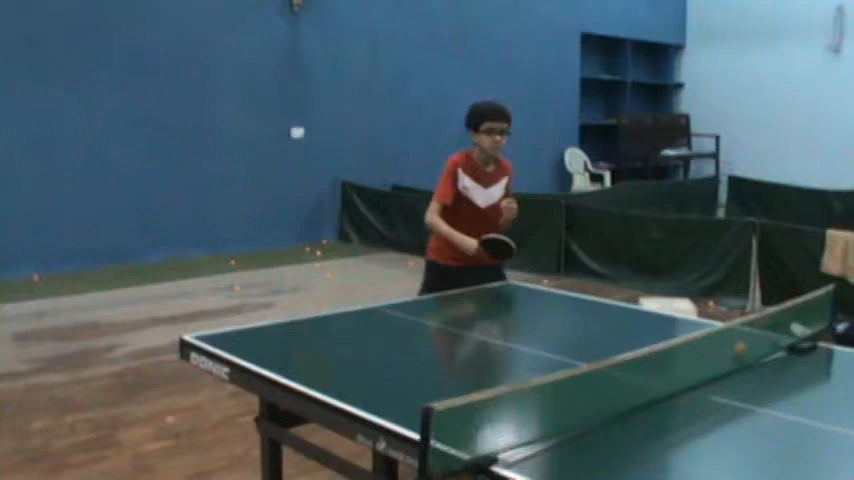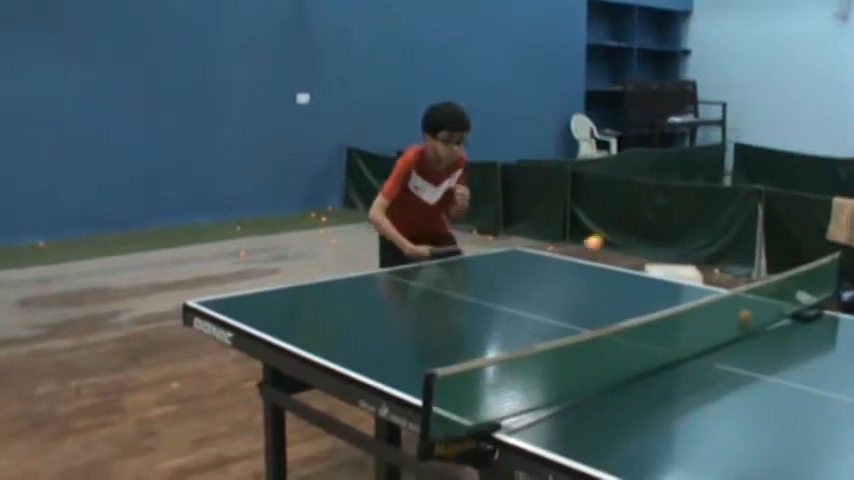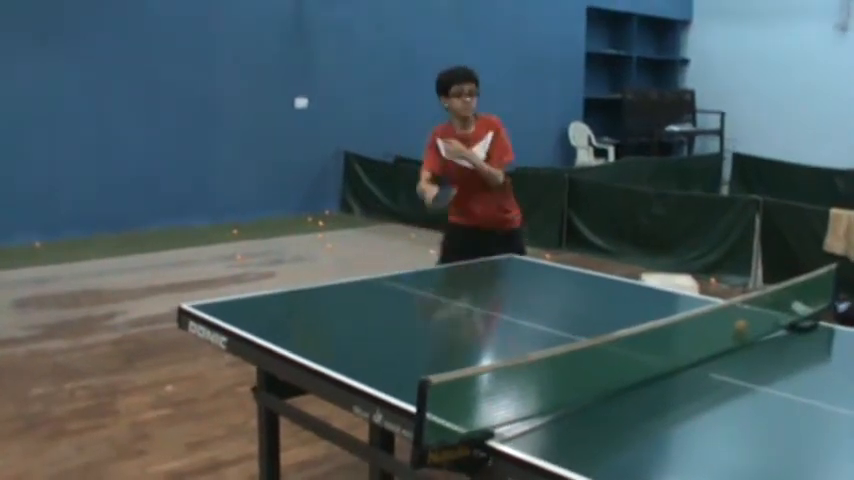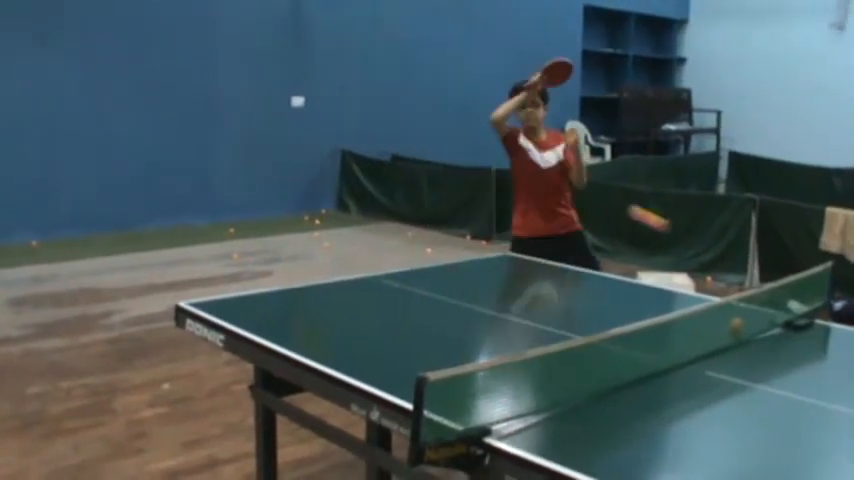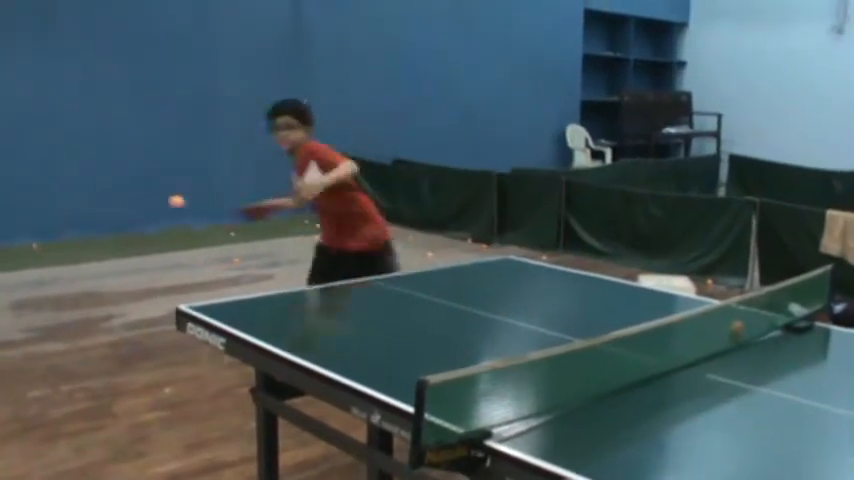
dt=0.7s
person 1, frame 1
left shoulder: (505, 170)
right shoulder: (457, 165)
left elbow: (500, 226)
right elbow: (431, 217)
left wrist: (508, 217)
right wrist: (461, 241)
left hip: (486, 262)
right hip: (445, 262)
person 1, frame 2
left shoulder: (459, 162)
right shoulder: (411, 161)
left elbow: (453, 211)
right elbow: (375, 213)
left wrist: (461, 205)
right wrist: (408, 247)
left hip: (437, 234)
right hip: (398, 237)
person 1, frame 3
left shoulder: (493, 127)
right shoulder: (439, 136)
left elbow: (498, 179)
right elbow: (423, 184)
left wrist: (469, 155)
right wrist: (429, 190)
left hip: (502, 222)
right hip: (461, 224)
person 1, frame 4
left shoulder: (562, 141)
right shoulder: (516, 139)
left elbow: (579, 184)
right elbow: (496, 119)
left wrist: (575, 150)
right wrist: (526, 92)
left hip: (566, 228)
right hip: (527, 231)
person 1, frame 5
left shoulder: (315, 151)
right shoulder: (301, 163)
left elbow: (349, 168)
left wrist: (319, 183)
right wrist: (273, 204)
left hip: (367, 236)
right hip: (334, 241)
